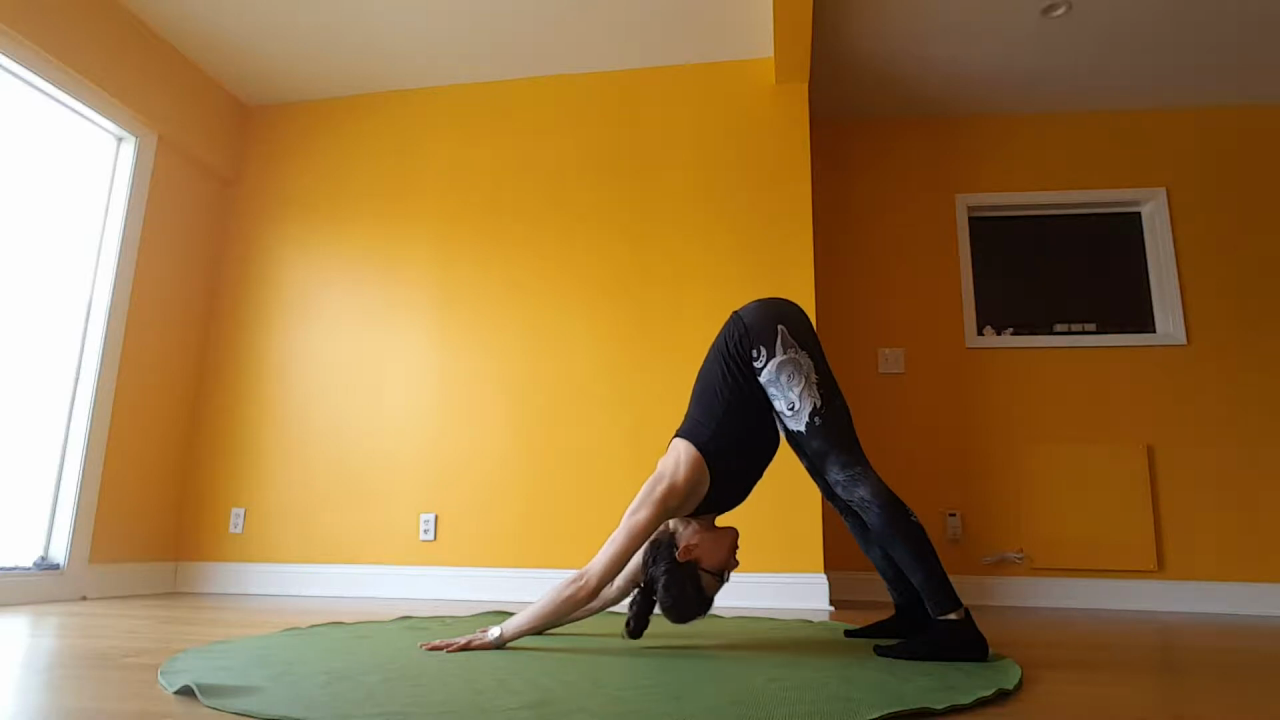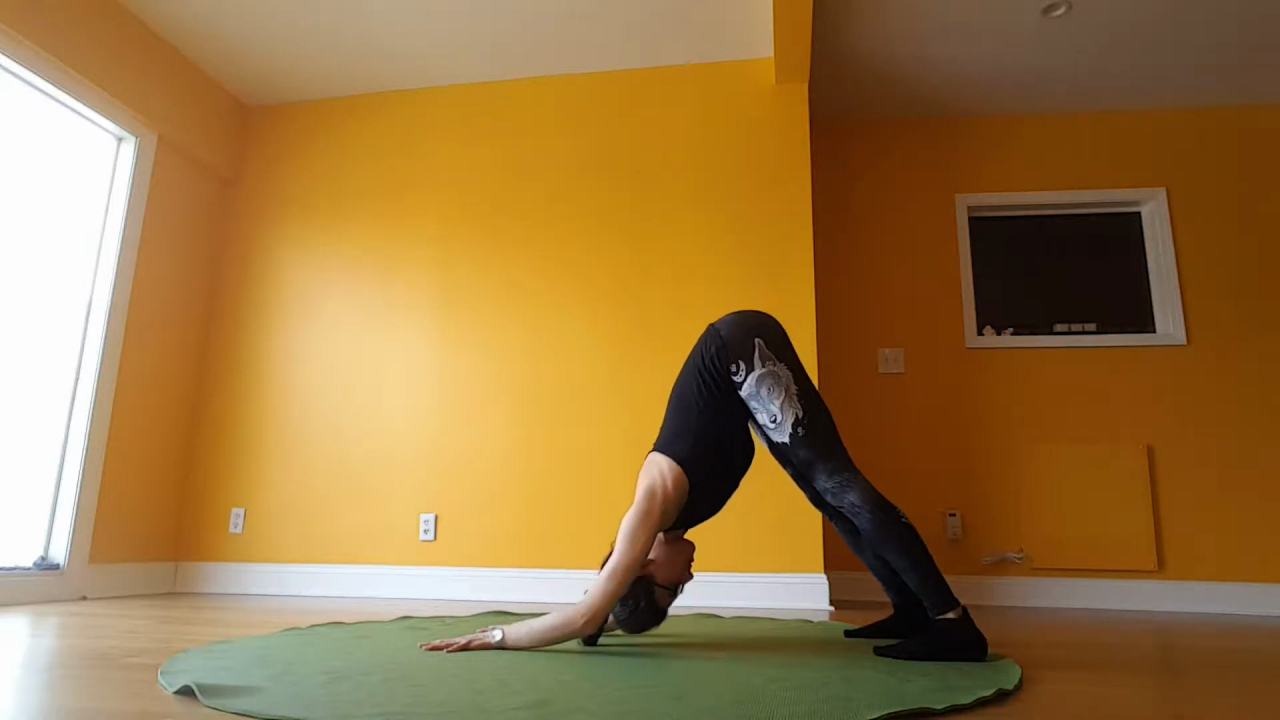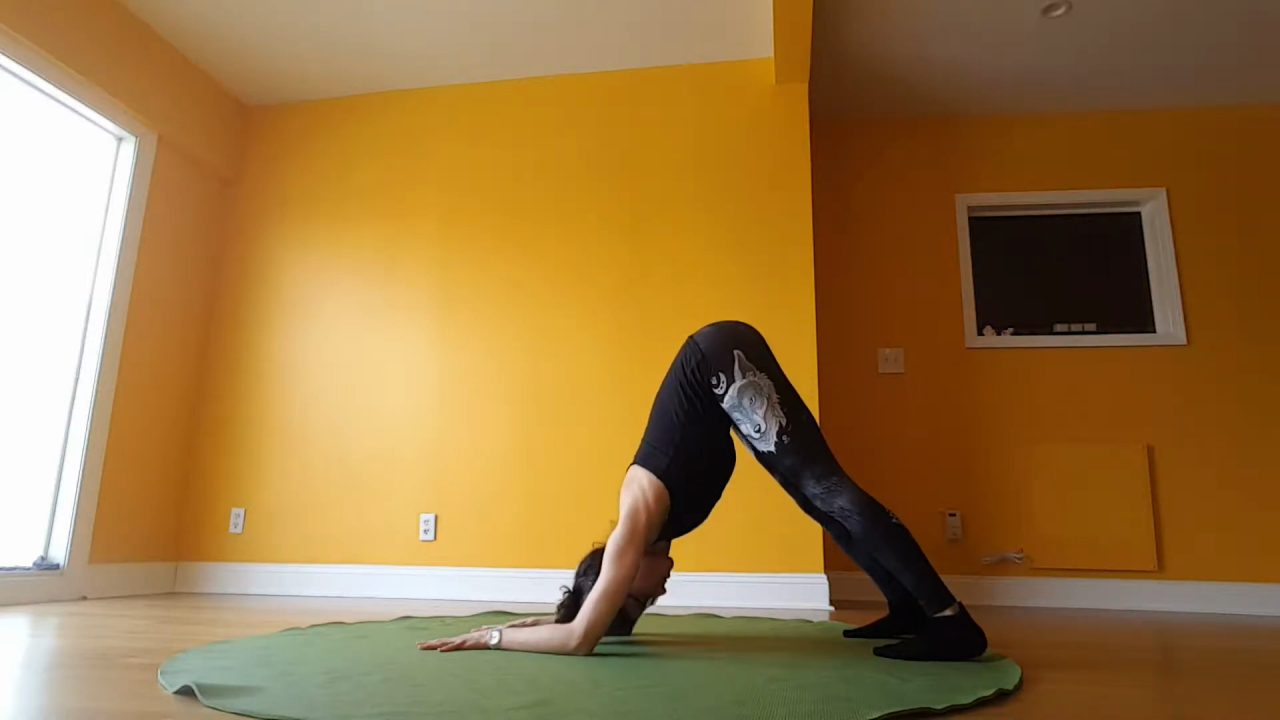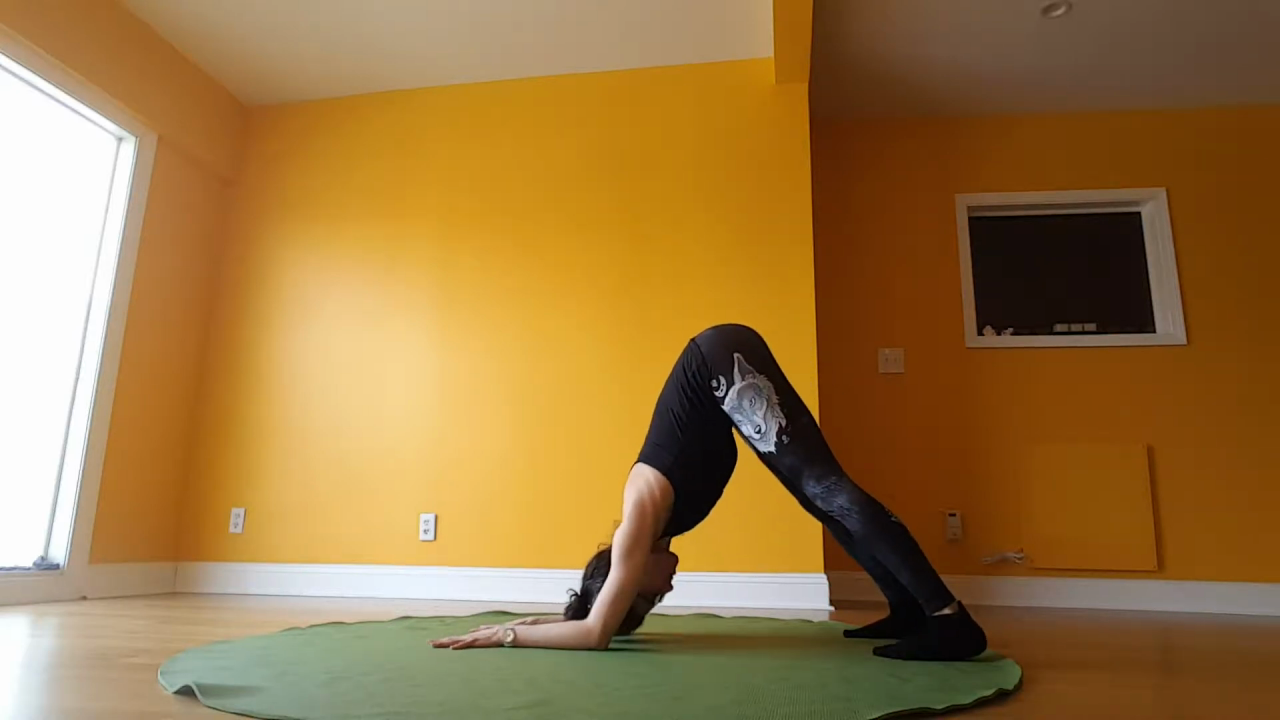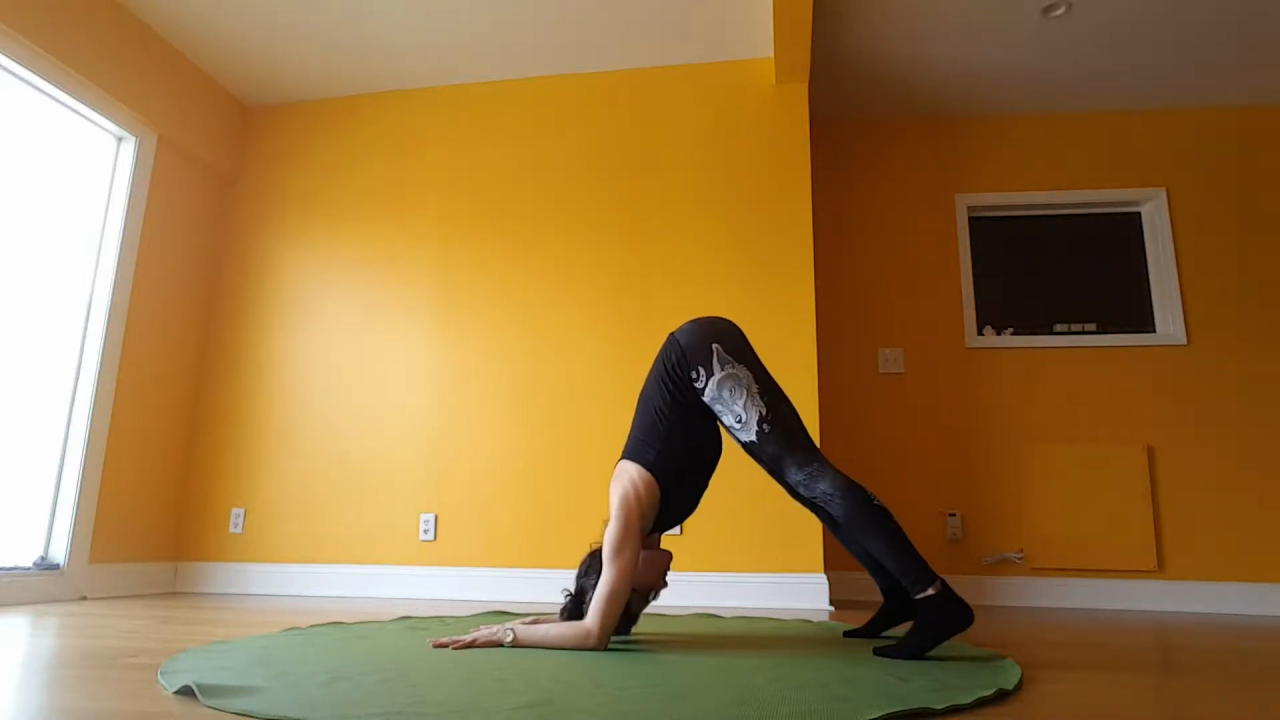
dt=1s
person 1, frame 1
left shoulder: (674, 490)
left elbow: (587, 585)
right elbow: (607, 587)
right wrist: (528, 626)
left hip: (765, 336)
right hip: (765, 347)
left knee: (848, 479)
right knee: (844, 487)
left ankle: (953, 622)
right ankle: (914, 609)
person 1, frame 2
left shoulder: (653, 507)
right shoulder: (658, 512)
left elbow: (588, 616)
right elbow: (598, 612)
left wrist: (498, 635)
right wrist: (512, 627)
left hip: (742, 350)
right hip: (741, 360)
left knee: (836, 485)
right knee: (830, 491)
left ankle: (951, 621)
right ankle: (912, 608)
person 1, frame 3
left shoulder: (637, 524)
right shoulder: (648, 526)
left elbow: (579, 640)
right elbow: (586, 614)
left wrist: (492, 637)
right wrist: (526, 621)
left hip: (722, 362)
right hip: (722, 368)
left knee: (825, 490)
right knee: (820, 496)
left ankle: (949, 620)
right ankle: (909, 607)
person 1, frame 4
left shoulder: (640, 521)
right shoulder: (647, 526)
left elbow: (597, 633)
right elbow: (596, 613)
left wrist: (508, 634)
right wrist: (524, 621)
left hip: (724, 364)
right hip: (723, 369)
left knee: (824, 489)
right knee: (820, 494)
left ankle: (948, 617)
right ankle: (909, 607)
person 1, frame 5
left shoulder: (627, 521)
left elbow: (595, 633)
right elbow: (597, 616)
left wrist: (506, 633)
right wrist: (526, 619)
left hip: (704, 353)
right hip: (703, 362)
left knee: (805, 475)
right knee: (805, 480)
left ankle: (932, 598)
right ankle: (900, 593)
